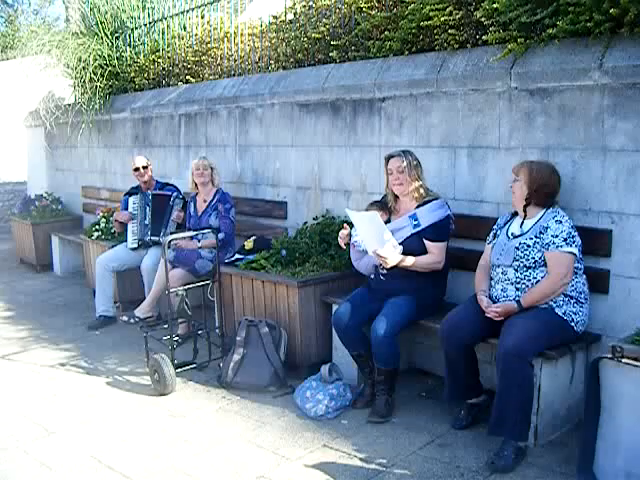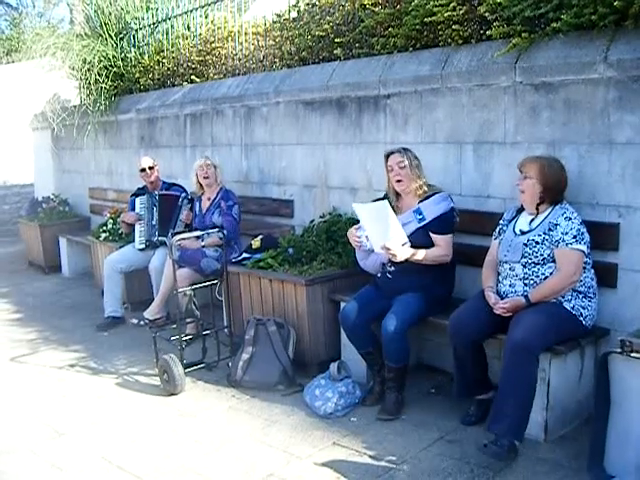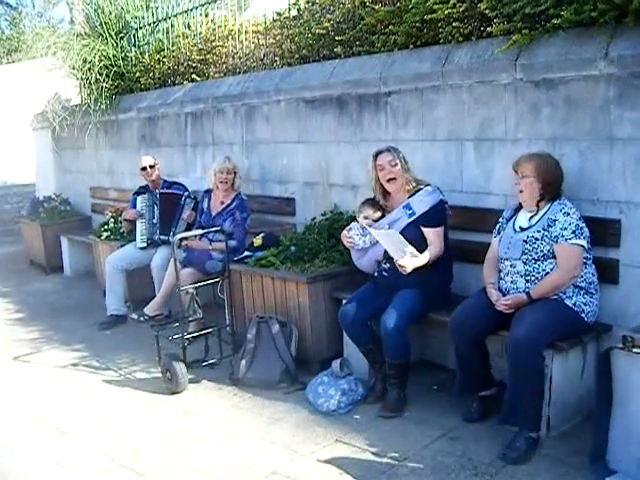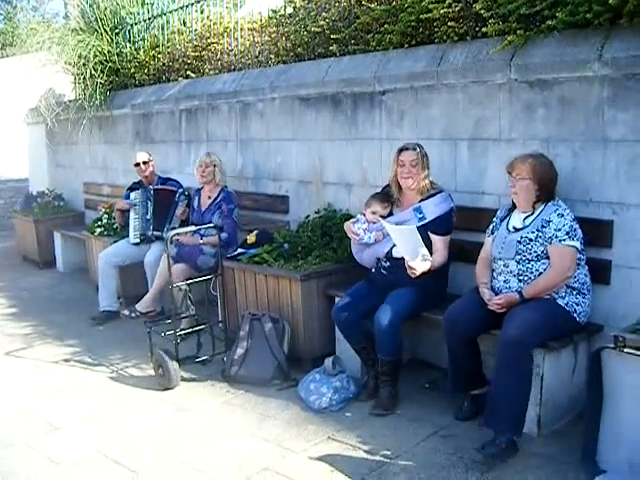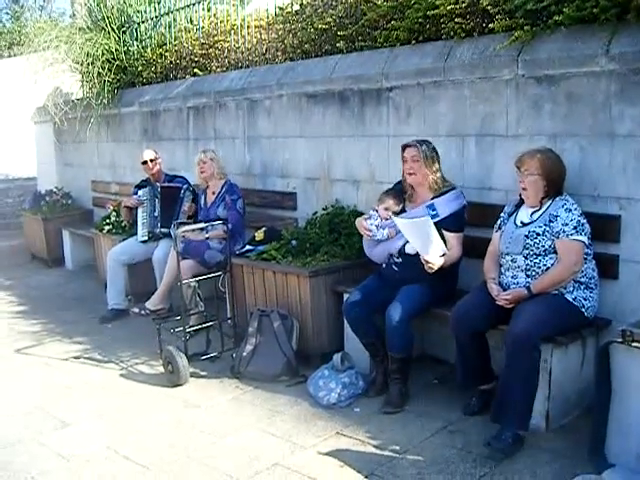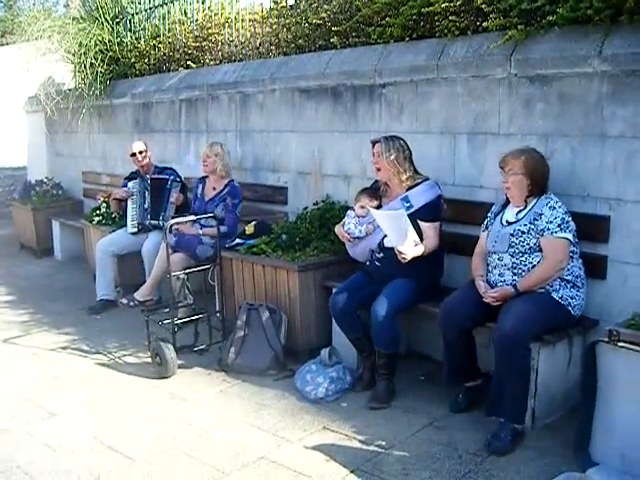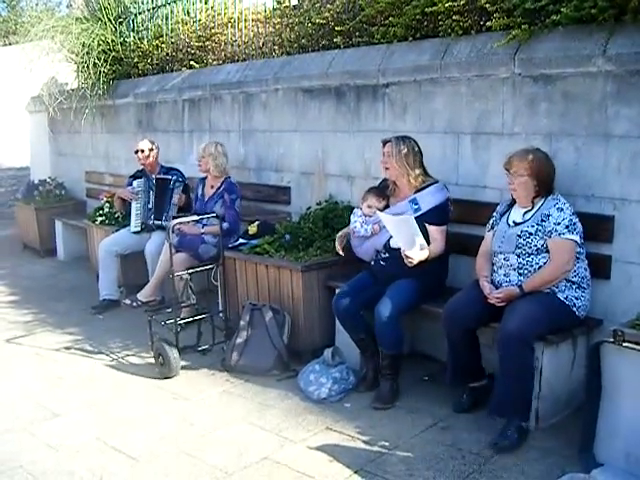
dt=0.7s
person 1, frame 1
left shoulder: (557, 223)
right shoulder: (505, 221)
left elbow: (560, 279)
right elbow: (485, 264)
left wrist: (516, 305)
right wrist: (483, 295)
left hip: (549, 308)
right hip: (499, 303)
left knee: (512, 348)
right knee: (452, 328)
left ankle: (515, 439)
right ankle: (474, 397)
person 1, frame 2
left shoulder: (565, 220)
right shoulder: (511, 216)
left elbow: (569, 275)
right elbow: (491, 260)
left wrist: (525, 301)
right wrist: (490, 291)
left hip: (558, 304)
right hip: (506, 299)
left knee: (520, 342)
right knee: (460, 325)
left ankle: (507, 435)
right ankle: (483, 393)
person 1, frame 3
left shoulder: (564, 215)
right shoulder: (510, 214)
left elbow: (569, 271)
right elbow: (492, 257)
left wrist: (526, 297)
right wrist: (492, 288)
left hip: (560, 300)
right hip: (508, 295)
left knee: (523, 339)
right knee: (462, 321)
left ankle: (527, 430)
right ankle: (486, 389)
person 1, frame 4
left shoulder: (558, 216)
right shoulder: (504, 214)
left elbow: (562, 272)
right elbow: (485, 257)
left wrist: (518, 296)
right wrist: (484, 288)
left hip: (552, 300)
right hip: (500, 295)
left knee: (514, 338)
right knee: (455, 320)
left ankle: (505, 433)
right ankle: (477, 389)
person 1, frame 5
left shoulder: (565, 211)
right shoulder: (512, 209)
left elbow: (570, 266)
right elbow: (493, 253)
left wrist: (526, 291)
right wrist: (492, 283)
left hip: (560, 295)
right hip: (508, 290)
left knee: (521, 333)
right knee: (463, 315)
left ankle: (514, 427)
right ankle: (485, 384)
person 1, frame 6
left shoulder: (550, 209)
right shoulder: (499, 209)
left elbow: (555, 263)
right elbow: (480, 252)
left wrist: (514, 290)
right wrist: (480, 281)
left hip: (547, 293)
right hip: (496, 289)
left knee: (509, 331)
right knee: (451, 312)
left ankle: (513, 421)
right ankle: (472, 382)
person 1, frame 7
left shoulder: (558, 211)
right shoulder: (504, 209)
left elbow: (562, 265)
right elbow: (485, 252)
left wrist: (519, 290)
right wrist: (485, 281)
left hip: (552, 294)
right hip: (501, 289)
left knee: (514, 331)
right knee: (455, 312)
left ankle: (517, 419)
right ankle: (476, 382)
person 2, frame 1
left shoulder: (432, 210)
right shoulder: (385, 205)
left elbow: (437, 261)
left wrist: (399, 260)
right wrist: (348, 235)
left hip: (417, 291)
right hip: (379, 285)
left knee: (381, 329)
right knee: (341, 318)
left ankle: (385, 393)
right ankle: (370, 380)
person 2, frame 2
left shoulder: (436, 204)
right shoulder: (387, 202)
left elbow: (445, 253)
right elbow: (371, 236)
left wrist: (409, 253)
right wrist: (356, 234)
left hip: (425, 287)
right hip: (386, 282)
left knee: (392, 326)
right knee: (349, 316)
left ankle: (394, 391)
right ankle: (379, 378)
person 2, frame 3
left shoulder: (426, 198)
right shoulder: (381, 202)
left elbow: (437, 247)
left wrist: (416, 261)
right wrist: (349, 235)
left hip: (423, 282)
right hip: (385, 280)
left knee: (391, 322)
right knee: (348, 315)
left ankle: (397, 388)
right ankle: (381, 373)
person 2, frame 4
left shoulder: (436, 203)
right shoulder: (387, 195)
left elbow: (441, 252)
left wrist: (425, 266)
right wrist: (351, 225)
left hip: (419, 283)
right hip: (382, 277)
left knee: (384, 320)
right knee: (342, 312)
left ankle: (388, 387)
right ankle: (373, 371)
person 2, frame 5
left shoulder: (448, 200)
right shoulder: (399, 191)
left elbow: (455, 249)
left wrist: (440, 261)
right wrist: (362, 221)
left hip: (429, 278)
right hip: (391, 273)
left knee: (396, 315)
right knee: (352, 307)
left ankle: (399, 383)
right ankle: (382, 367)
person 2, frame 6
left shoulder: (423, 192)
right shoulder: (378, 189)
left elbow: (432, 240)
left wrist: (415, 251)
right wrist: (341, 227)
left hip: (414, 273)
right hip: (377, 269)
left knee: (381, 311)
right knee: (338, 302)
left ankle: (385, 379)
right ankle: (368, 362)
person 2, frame 7
left shoulder: (431, 194)
right shoulder: (386, 188)
left elbow: (439, 242)
left wrist: (422, 254)
right wrist: (344, 233)
left hip: (418, 274)
right hip: (382, 269)
left knee: (385, 312)
right knee: (342, 303)
left ankle: (389, 379)
right ankle: (371, 363)
person 3, frame 1
left shoulder: (169, 190)
right shoulder: (130, 195)
left elbow: (185, 214)
right elbow: (119, 229)
left wrist: (181, 217)
right wrist: (117, 217)
left knee: (148, 265)
right knee: (102, 262)
right ankle: (105, 313)
person 3, frame 2
left shoulder: (175, 191)
right shoulder: (137, 196)
right elbow: (127, 230)
right wrist: (124, 218)
left knee: (156, 266)
right knee: (111, 263)
right ankle: (114, 314)
person 3, frame 3
left shoulder: (177, 189)
right shoulder: (139, 194)
left elbow: (193, 212)
right elbow: (128, 227)
left wrist: (191, 216)
right wrist: (126, 216)
left knee: (157, 264)
right knee: (112, 261)
right ankle: (117, 312)
person 3, frame 4
left shoulder: (171, 185)
right shoulder: (133, 190)
left elbow: (188, 207)
right elbow: (120, 221)
left wrist: (184, 213)
right wrist: (118, 207)
left knee: (151, 260)
right knee: (105, 258)
right ankle: (109, 308)
person 3, frame 5
left shoulder: (178, 182)
right shoulder: (141, 187)
left elbow: (196, 206)
right elbow: (127, 218)
left wrist: (191, 209)
right wrist: (126, 204)
left knee: (159, 257)
right knee: (114, 255)
right ankle: (118, 306)
person 3, frame 6
left shoulder: (168, 174)
right shoulder: (130, 180)
left elbow: (185, 201)
right elbow: (116, 209)
left wrist: (180, 200)
right wrist: (114, 196)
left hip: (161, 227)
left knee: (149, 249)
right knee: (103, 246)
right ankle: (107, 296)
person 3, frame 7
left shoulder: (174, 175)
right shoulder: (135, 178)
left elbow: (188, 203)
right elbow: (120, 207)
left wrist: (182, 201)
right wrist: (119, 194)
left hip: (165, 228)
left knee: (152, 249)
right knee: (106, 246)
right ankle: (110, 296)
person 4, frame 1
left shoulder: (222, 198)
right shoulder: (192, 201)
left elbow: (226, 236)
right elbow: (189, 231)
left wrist: (196, 244)
right wrist: (184, 242)
left hip: (217, 255)
right hip: (196, 253)
left knee: (169, 256)
right knee: (175, 275)
left ankle: (148, 307)
right ankle: (183, 326)
person 4, frame 2
left shoulder: (226, 196)
right shoulder: (198, 200)
left elbow: (230, 234)
left wrist: (200, 243)
right wrist: (189, 242)
left hip: (223, 254)
right hip: (203, 252)
left knee: (174, 256)
right knee: (181, 275)
left ankle: (157, 309)
right ankle: (191, 325)
person 4, frame 3
left shoulder: (240, 203)
right shoulder: (206, 195)
left elbow: (238, 244)
right elbow: (199, 227)
left wrist: (207, 245)
right wrist: (192, 240)
left hip: (225, 256)
right hip: (204, 250)
left knee: (179, 258)
right knee: (185, 274)
left ankle: (157, 306)
right ankle: (194, 324)
person 4, frame 4
left shoulder: (227, 196)
right shoulder: (197, 194)
left elbow: (229, 236)
left wrist: (198, 240)
right wrist: (185, 237)
left hip: (218, 252)
right hip: (197, 248)
left knee: (170, 253)
right knee: (177, 269)
left ankle: (149, 302)
right ankle: (185, 319)
person 4, frame 5
left shoulder: (231, 189)
right shoulder: (203, 194)
left elbow: (234, 226)
left wrist: (204, 236)
right wrist: (193, 234)
left hip: (226, 247)
right hip: (207, 245)
left knee: (178, 249)
right knee: (185, 266)
left ankle: (159, 300)
person 4, frame 6
left shoulder: (232, 189)
right shoulder: (201, 183)
left elbow: (230, 229)
right elbow: (193, 214)
left wrist: (198, 231)
right wrist: (185, 225)
left hip: (216, 242)
right hip: (195, 237)
left knee: (170, 242)
right knee: (175, 259)
left ankle: (147, 291)
person 4, frame 7
left shoulder: (229, 187)
right shoulder: (201, 183)
left elbow: (231, 226)
left wrist: (199, 230)
right wrist: (188, 225)
left hip: (219, 241)
right hip: (199, 238)
left knee: (172, 242)
right knee: (178, 258)
left ankle: (151, 291)
